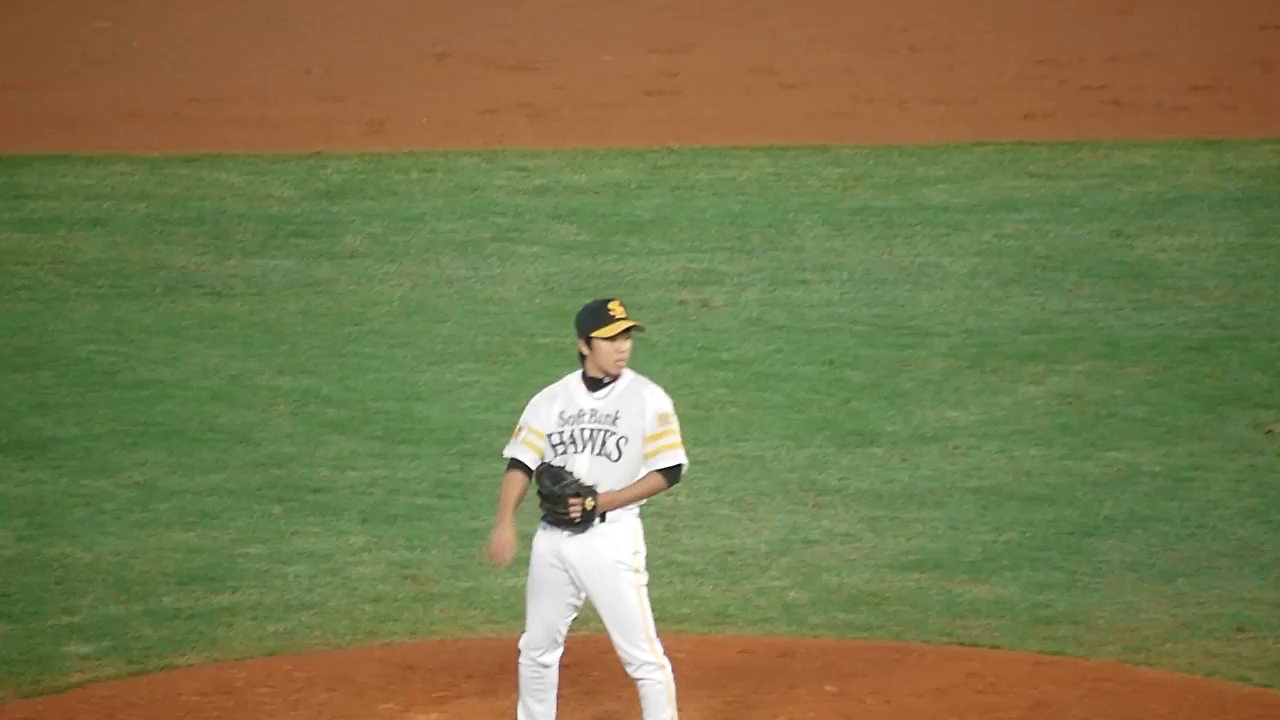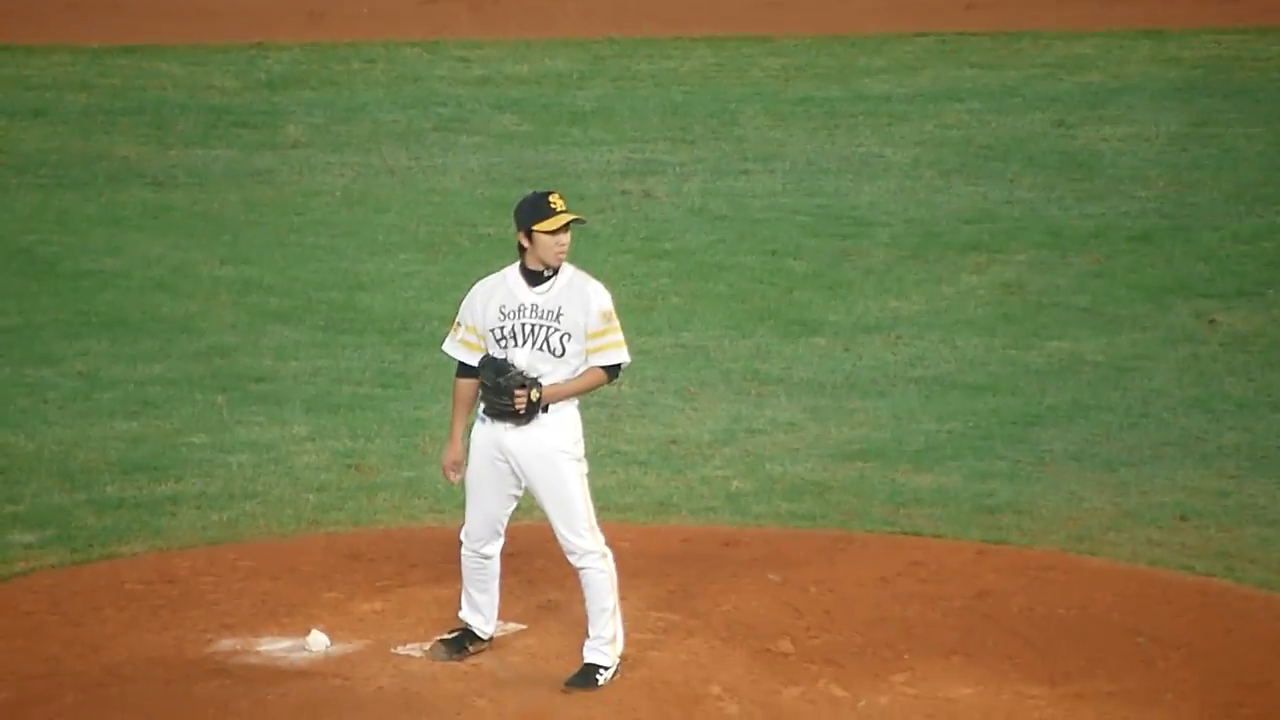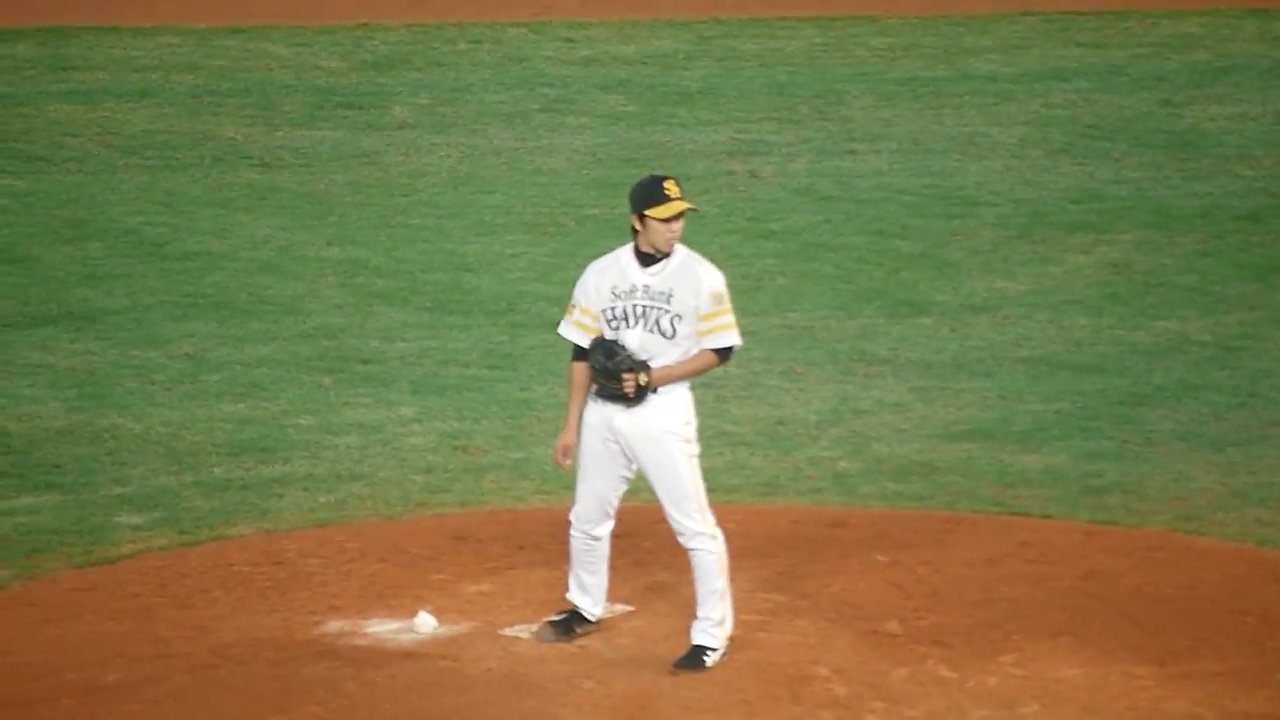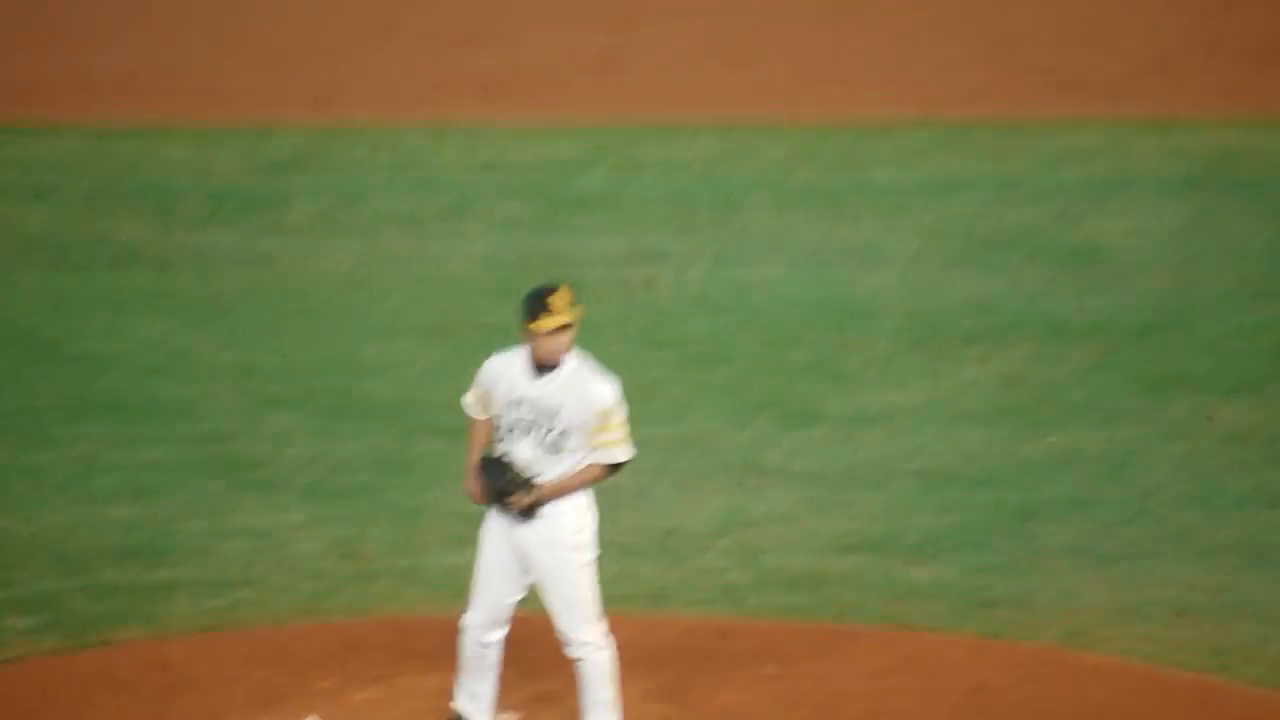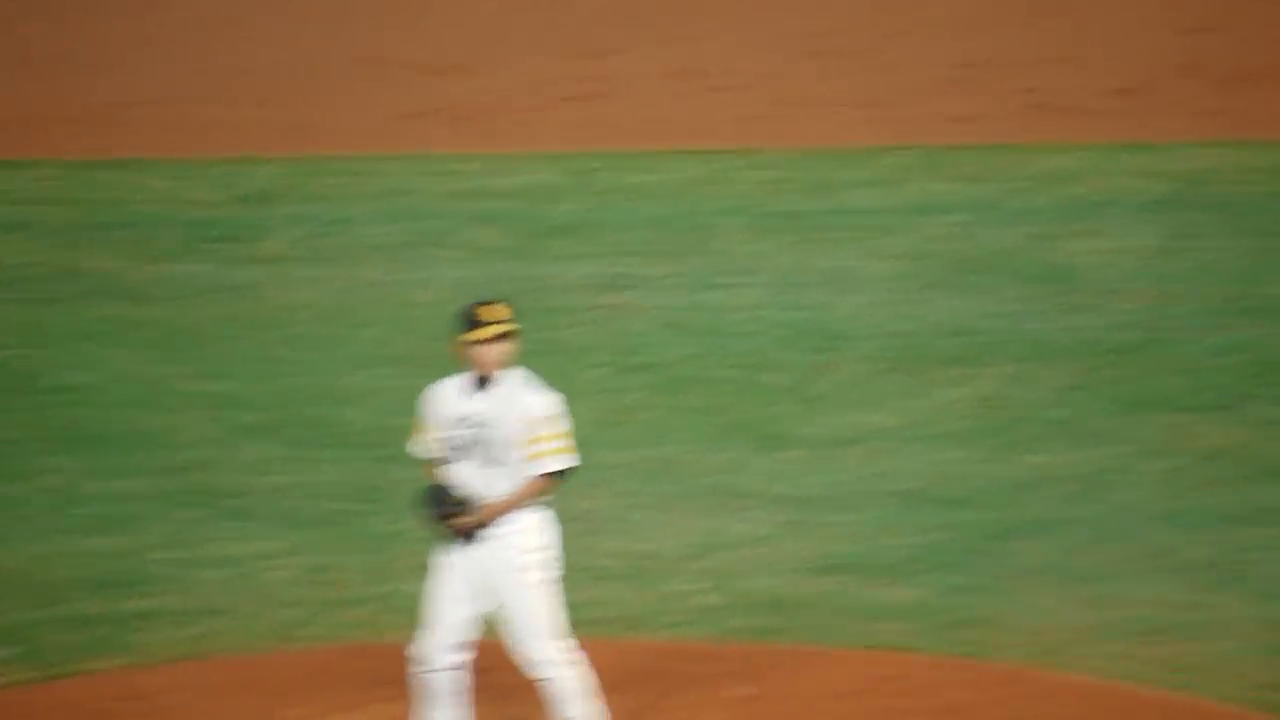
dt=0.7s
person 1, frame 1
left shoulder: (648, 398)
right shoulder: (549, 400)
left elbow: (669, 472)
right elbow: (521, 465)
left wrist: (602, 501)
right wrist: (504, 522)
left hip: (612, 539)
right hip: (553, 539)
left knee: (642, 655)
right knee: (537, 648)
person 1, frame 2
left shoulder: (588, 293)
right shoulder: (486, 293)
left elbow: (607, 367)
right elbow: (468, 369)
left wrist: (545, 394)
right wrist: (455, 439)
left hip: (552, 430)
right hip: (492, 430)
left knee: (584, 544)
right knee: (478, 537)
left ankle: (603, 651)
right ankle: (478, 627)
person 1, frame 3
left shoulder: (702, 275)
right shoulder: (600, 273)
left elbow: (718, 350)
right elbow: (582, 352)
left wrist: (654, 376)
right wrist: (572, 423)
left hip: (664, 411)
right hip: (603, 411)
left knee: (695, 526)
right knee: (588, 518)
left ankle: (712, 632)
right ankle: (585, 609)
person 1, frame 4
left shoulder: (595, 388)
right shoulder: (498, 370)
left elbow: (609, 462)
left wrist: (542, 493)
right wrist: (473, 470)
left hip: (561, 518)
right hip: (504, 516)
left knee: (583, 634)
right knee: (480, 622)
person 1, frame 5
left shoulder: (532, 400)
right shoulder: (438, 397)
left elbow: (553, 472)
left wrist: (489, 512)
left hip: (515, 537)
right hip: (461, 540)
left knee: (545, 652)
right knee: (436, 649)
